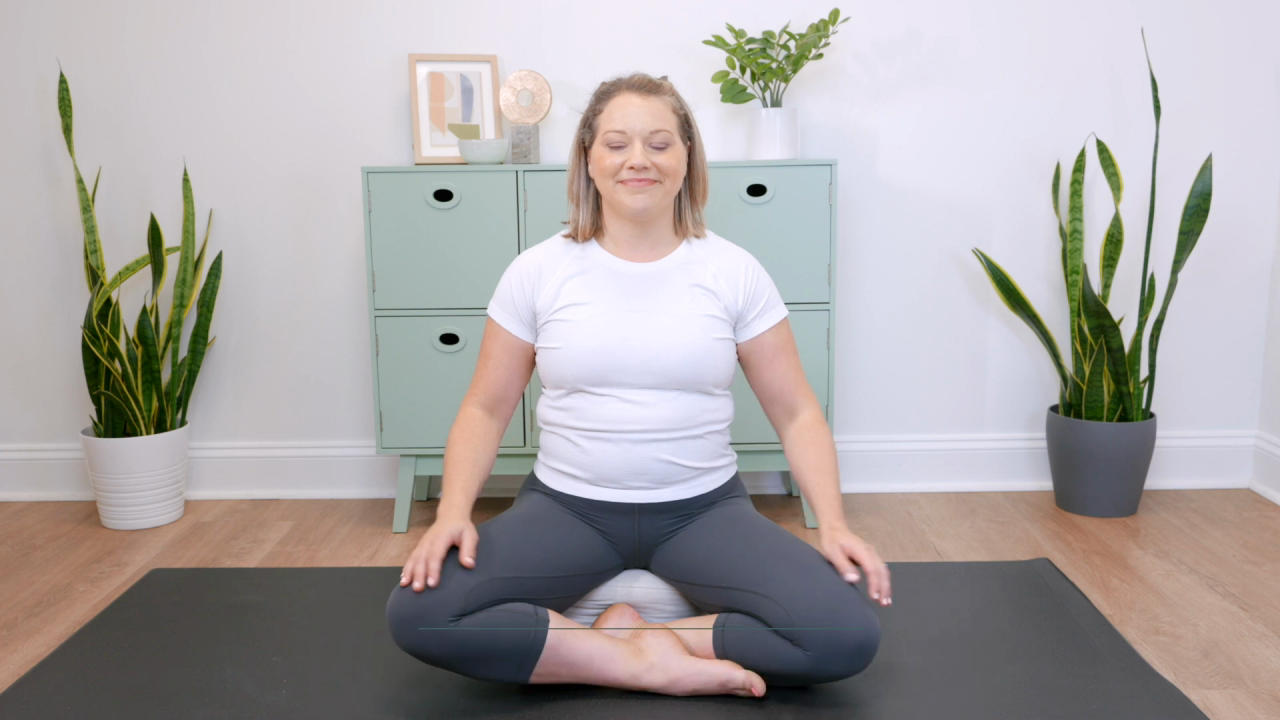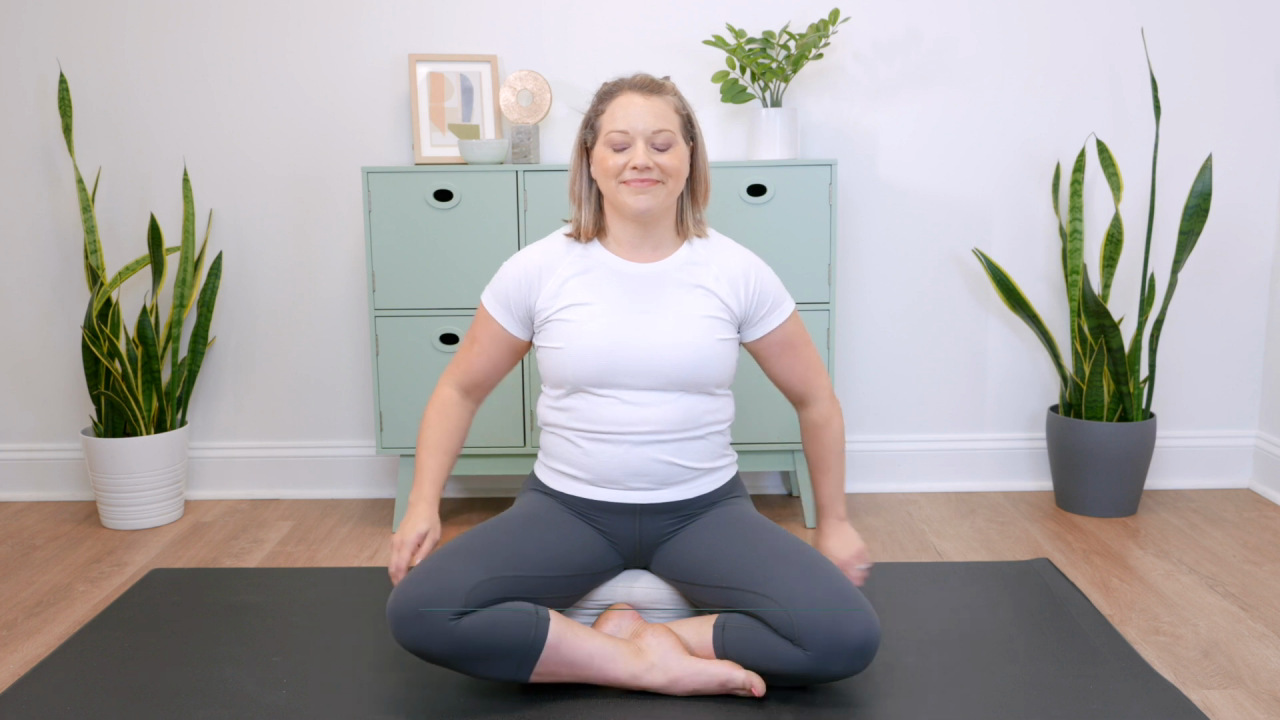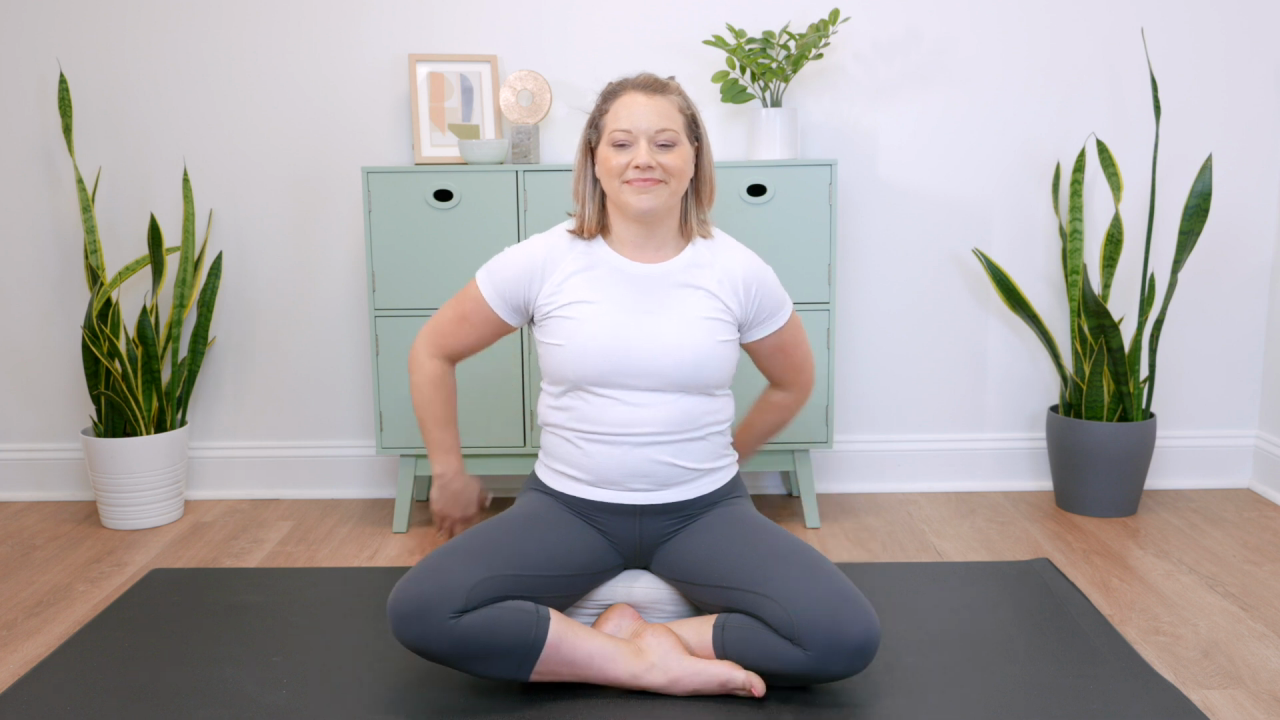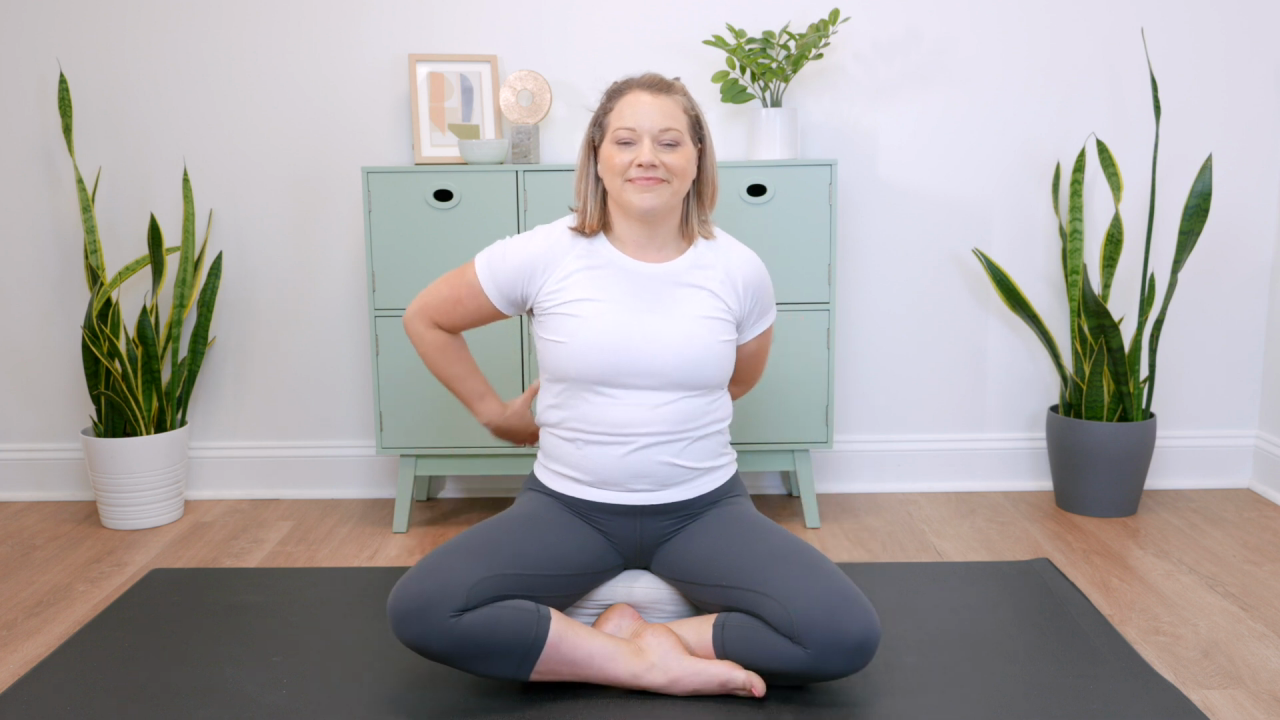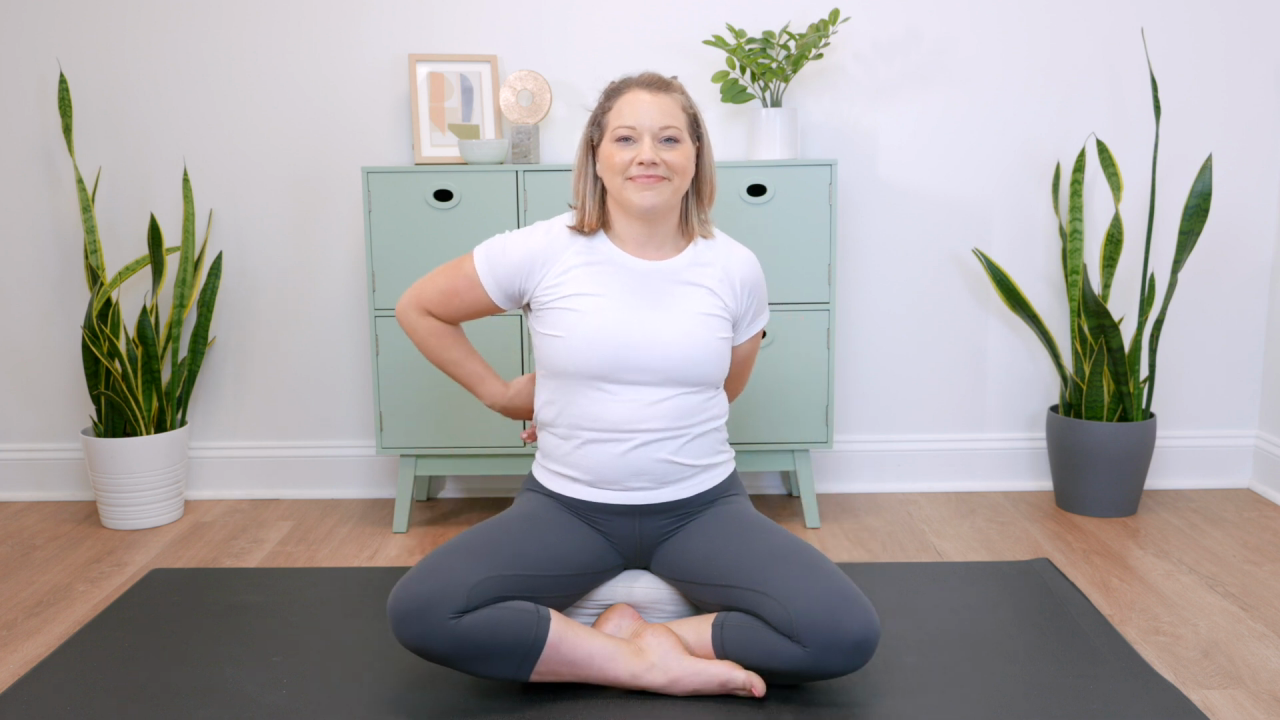
dt=0.2s
person 1, frame 1
left shoulder: (734, 271)
right shoulder: (538, 270)
left elbow: (795, 412)
right elbow: (485, 408)
left wrist: (833, 524)
right wrist: (453, 510)
left hip: (701, 507)
right hip: (566, 505)
left knee: (846, 633)
right knee: (418, 614)
left ankle: (634, 640)
right ankle: (653, 665)
person 1, frame 2
left shoulder: (737, 271)
right shoulder: (539, 268)
left elbow: (814, 397)
right elbow: (461, 389)
left wrist: (832, 520)
right wrist: (423, 504)
left hip: (703, 507)
right hip: (568, 506)
left knee: (849, 636)
right knee: (417, 611)
left ankle: (632, 639)
right ankle: (652, 663)
person 1, frame 3
left shoulder: (738, 272)
right shoulder: (541, 261)
left elbow: (793, 383)
right elbow: (433, 352)
right wrist: (450, 475)
left hip: (703, 508)
right hip: (569, 506)
left knee: (848, 636)
right knee: (417, 610)
left ankle: (632, 637)
right ankle: (649, 664)
person 1, frame 4
left shoulder: (738, 270)
right shoulder: (542, 254)
right elbow: (426, 319)
right wrist: (491, 410)
left hip: (703, 507)
right hip: (568, 506)
left knee: (849, 635)
right knee: (418, 609)
left ankle: (630, 640)
right ankle: (650, 663)
person 1, frame 5
left shoulder: (735, 268)
right shoulder: (541, 250)
right elbow: (418, 308)
right wrist: (497, 392)
left hip: (701, 506)
right hip: (566, 506)
left knee: (848, 633)
right knee: (418, 613)
left ankle: (631, 639)
right ankle: (649, 664)
